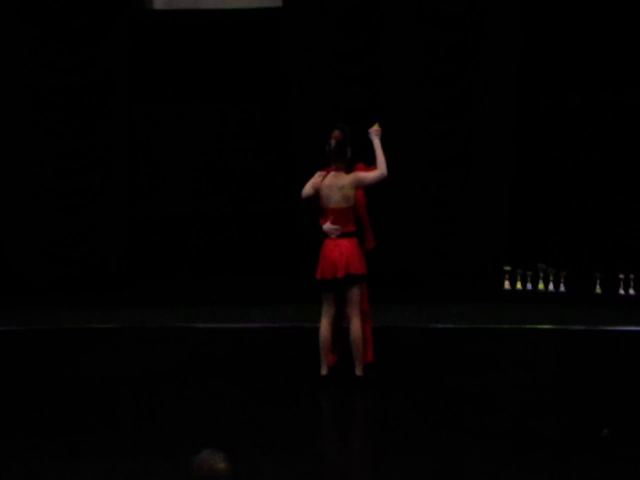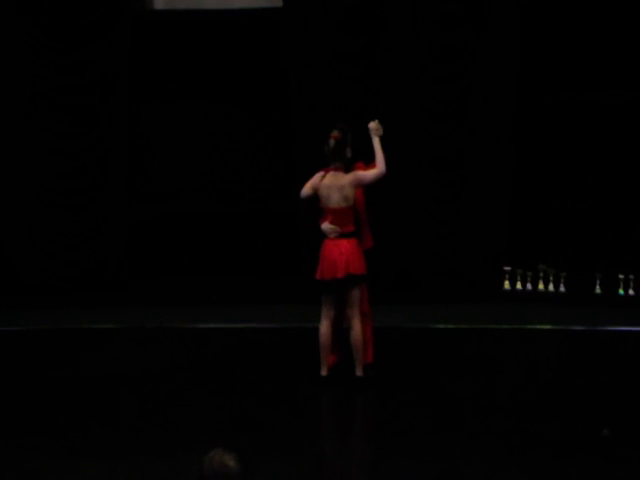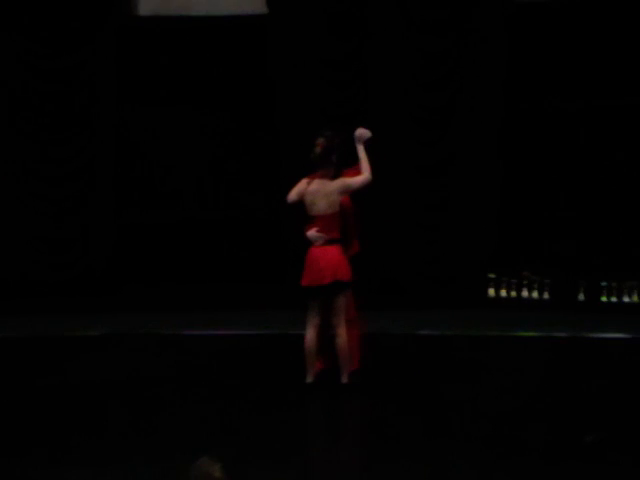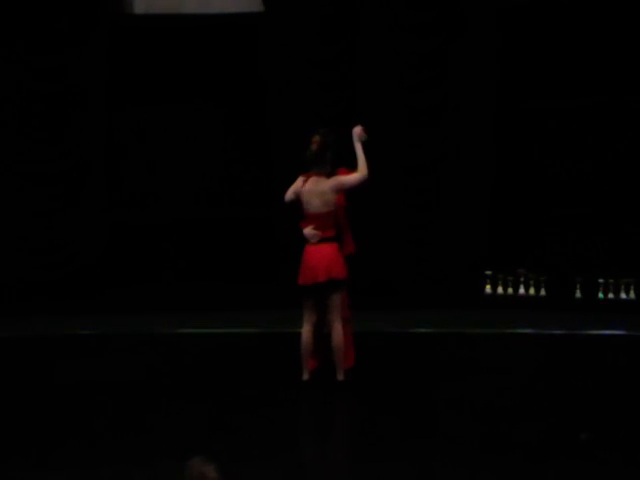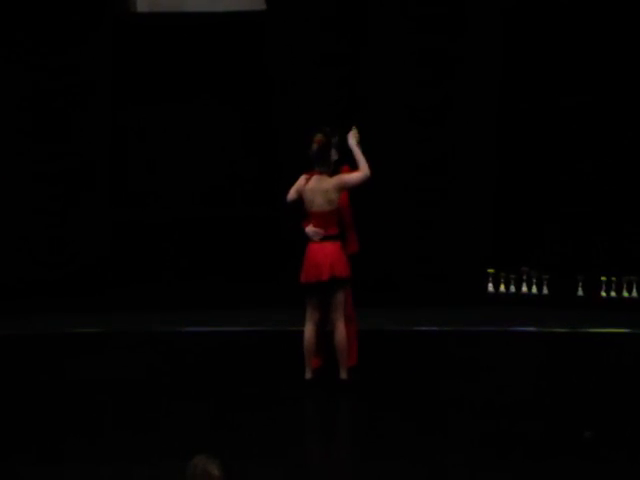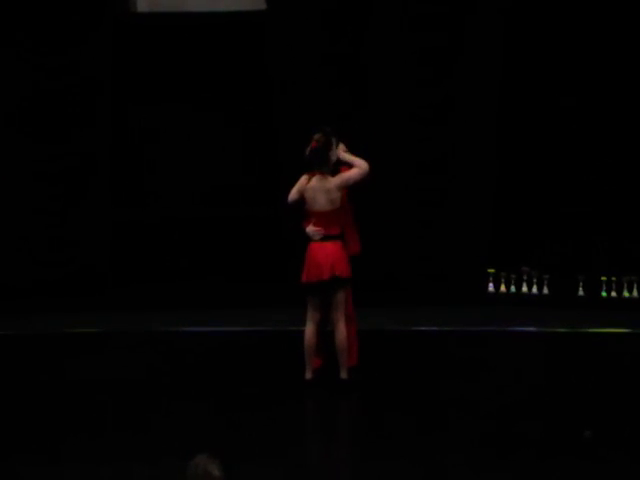
dt=0.4s
person 1, frame 1
left shoulder: (319, 177)
right shoulder: (353, 179)
left elbow: (303, 197)
right elbow: (383, 172)
right wrist: (376, 140)
left hip: (328, 249)
right hip: (350, 249)
left knee: (327, 314)
right knee: (354, 315)
left ankle: (324, 369)
right ankle: (358, 370)
person 1, frame 2
left shoulder: (319, 178)
right shoulder: (352, 178)
left elbow: (302, 198)
right elbow: (382, 170)
right wrist: (375, 138)
left hip: (328, 250)
right hip: (350, 250)
left knee: (327, 316)
right knee: (354, 316)
left ankle: (324, 370)
right ankle: (359, 371)
person 1, frame 3
left shoulder: (304, 185)
right shoulder: (338, 186)
left elbow: (288, 204)
right elbow: (367, 176)
right wrist: (359, 145)
left hip: (314, 257)
right hip: (336, 256)
left knee: (313, 322)
right knee: (340, 323)
left ankle: (310, 377)
right ankle: (344, 378)
person 1, frame 4
left shoulder: (300, 183)
right shoulder: (333, 184)
left elbow: (286, 204)
right elbow: (363, 174)
right wrist: (356, 141)
left hip: (310, 255)
right hip: (331, 255)
left knee: (308, 321)
right knee: (335, 321)
left ankle: (305, 374)
right ankle: (340, 375)
person 1, frame 5
left shoulder: (303, 181)
right shoulder: (336, 183)
left elbow: (288, 204)
right elbow: (366, 173)
right wrist: (354, 146)
left hip: (313, 253)
right hip: (334, 253)
left knee: (311, 319)
right knee: (338, 319)
left ankle: (308, 373)
right ankle: (343, 373)
person 1, frame 6
left shoulder: (305, 181)
right shoulder: (337, 182)
left elbow: (289, 204)
right elbow: (365, 167)
right wrist: (344, 155)
left hip: (314, 253)
right hip: (336, 252)
left knee: (312, 318)
right knee: (339, 319)
left ankle: (309, 372)
right ankle: (343, 373)
person 2, frame 1
left shoulder: (359, 171)
right wrist: (323, 224)
left hip: (357, 244)
left knee: (360, 302)
left ankle: (365, 357)
right ankle: (332, 353)
person 2, frame 2
left shoulder: (358, 170)
right wrist: (321, 224)
left hip: (356, 244)
left knee: (360, 302)
left ankle: (365, 358)
right ankle: (333, 354)
person 2, frame 3
left shoulder: (345, 177)
right wrist: (307, 232)
left hip: (344, 251)
left knee: (347, 309)
left ankle: (351, 363)
right ankle: (321, 360)
person 2, frame 4
left shoulder: (340, 175)
right wrist: (303, 228)
left hip: (338, 250)
left knee: (341, 305)
left ankle: (345, 361)
right ankle: (315, 358)
person 2, frame 5
left shoulder: (344, 172)
right wrist: (306, 228)
left hip: (341, 246)
left knee: (344, 304)
left ankle: (349, 359)
right ankle: (317, 356)
person 2, frame 6
left shoulder: (343, 172)
right wrist: (306, 227)
left hip: (342, 246)
left knee: (345, 304)
left ankle: (349, 359)
right ankle: (317, 357)
